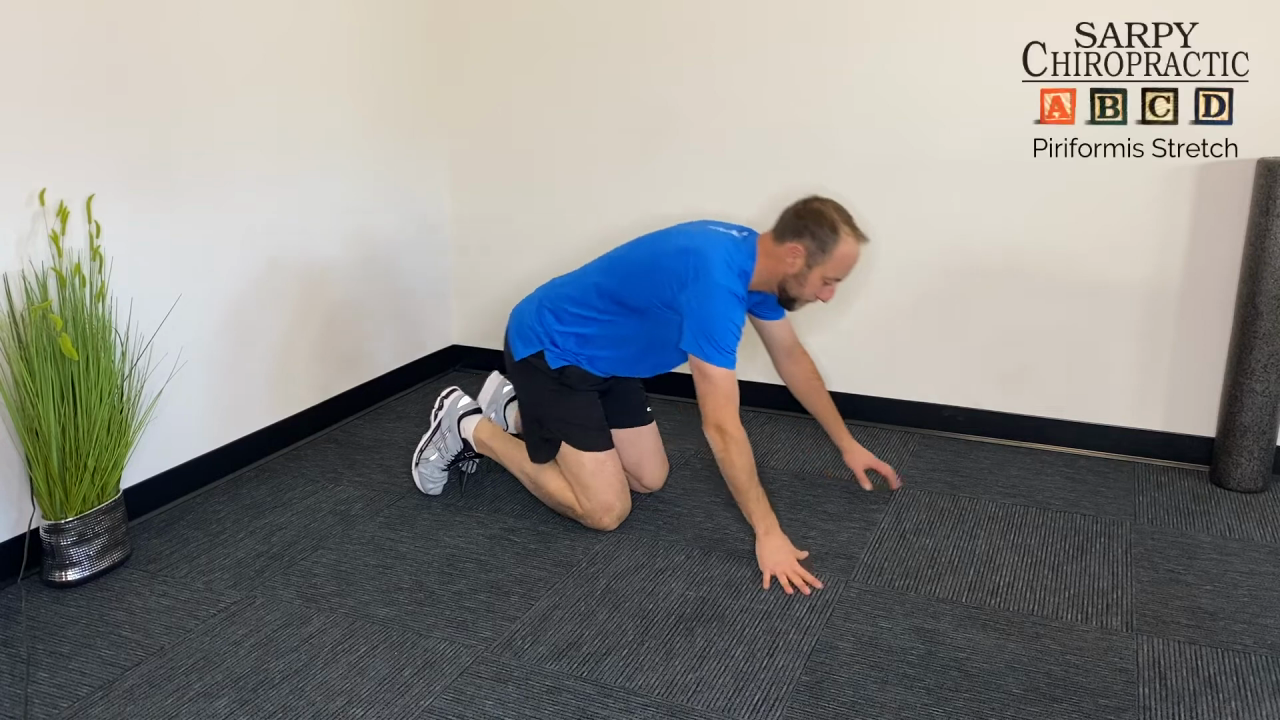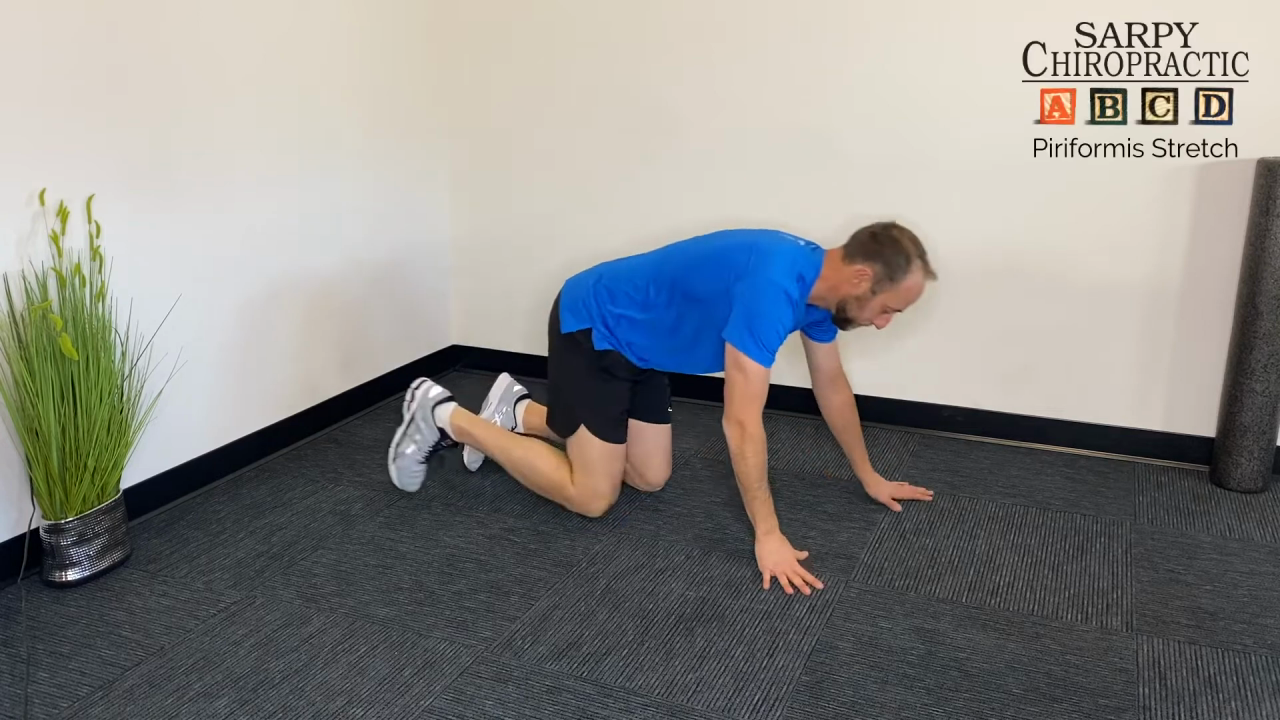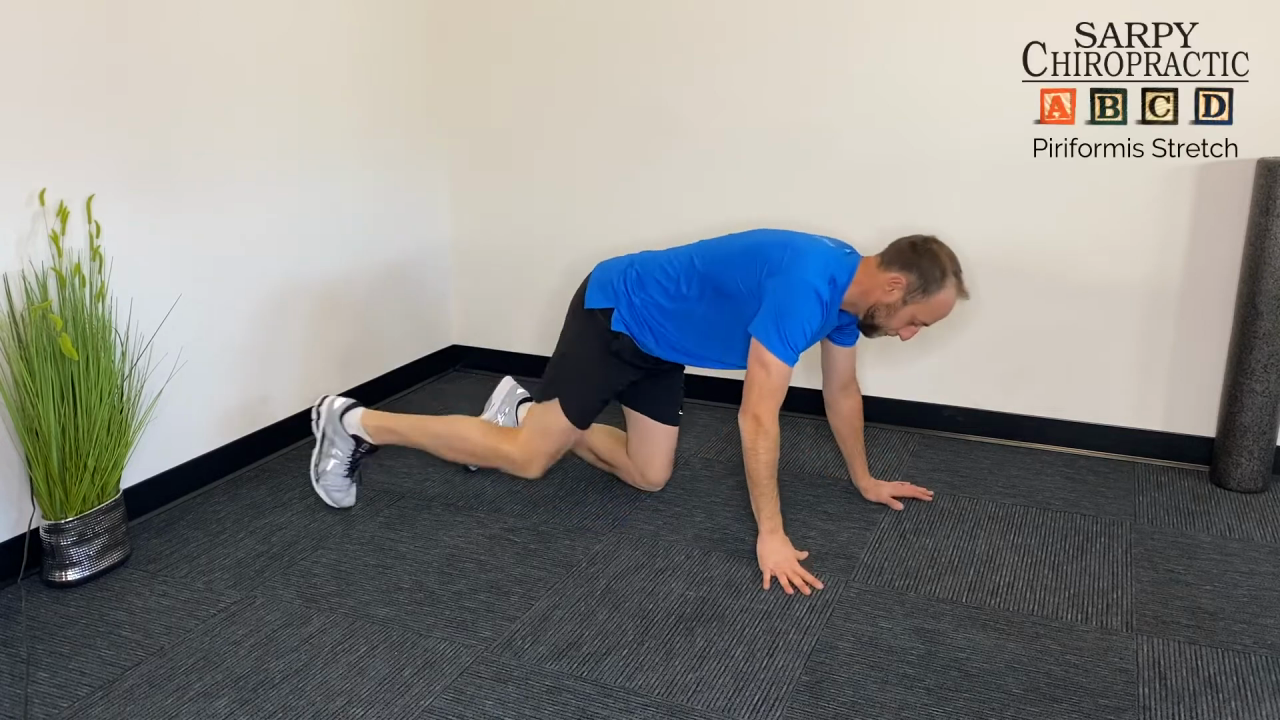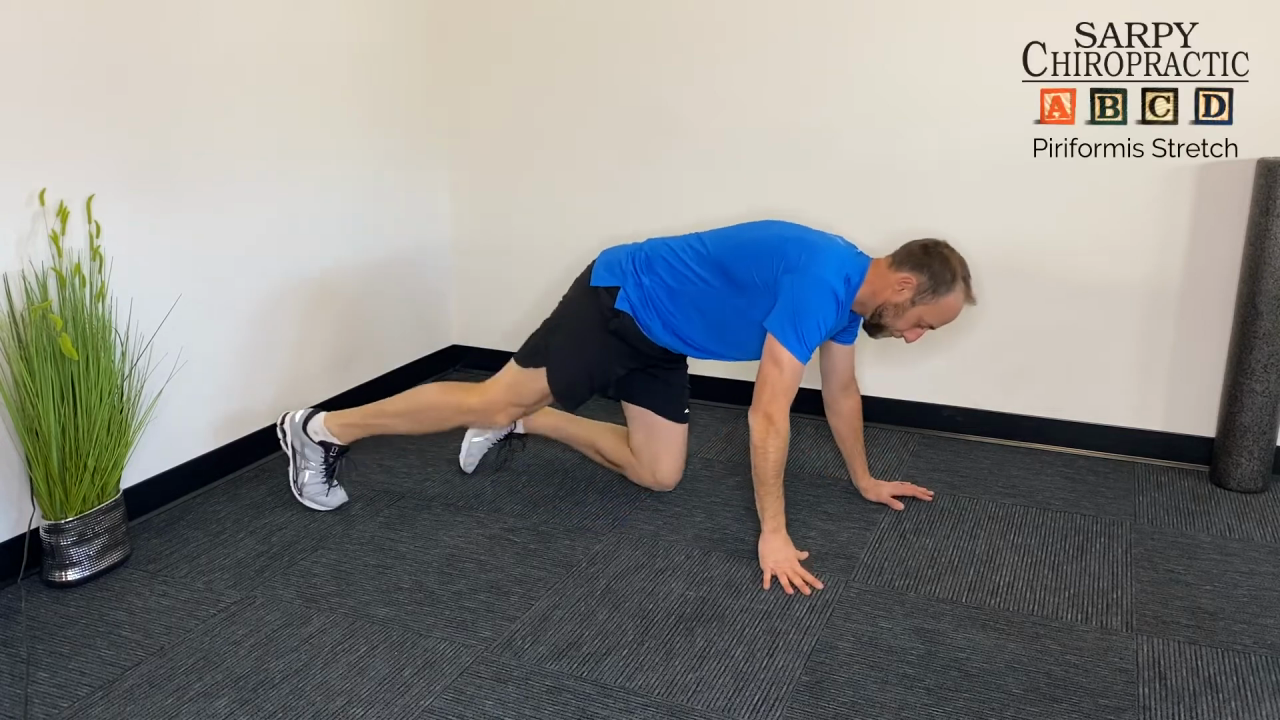
dt=0.3s
person 1, frame 1
left shoulder: (757, 264)
right shoulder: (715, 281)
left elbow: (791, 358)
right elbow: (721, 426)
left wrist: (846, 444)
right wrist: (767, 531)
left hip: (597, 351)
right hip: (548, 349)
left knee: (650, 478)
right knee: (605, 510)
left ankle: (512, 408)
right ankle: (471, 429)
person 1, frame 2
left shoulder: (822, 284)
right shoulder: (773, 283)
left elbow: (832, 386)
right elbow: (742, 424)
left wrist: (869, 477)
right wrist: (768, 537)
left hip: (633, 340)
right hip: (591, 328)
left knee: (650, 477)
right knee: (592, 497)
left ankle: (521, 411)
right ankle: (448, 418)
person 1, frame 3
left shoulder: (847, 291)
right shoulder: (807, 285)
left elbow: (842, 392)
right elbow: (757, 420)
left wrist: (864, 480)
right wrist: (771, 535)
left hip: (656, 337)
right hip: (616, 314)
left knee: (648, 475)
right knee: (526, 458)
left ankle: (525, 408)
right ankle: (354, 423)
person 1, frame 4
left shoulder: (850, 287)
right shoulder: (821, 283)
left elbow: (841, 391)
right elbow: (768, 417)
left wrist: (864, 480)
right wrist: (773, 535)
left hip: (655, 330)
right hip: (619, 300)
left knee: (658, 473)
right knee: (494, 403)
left ankle: (524, 412)
right ankle: (322, 430)
